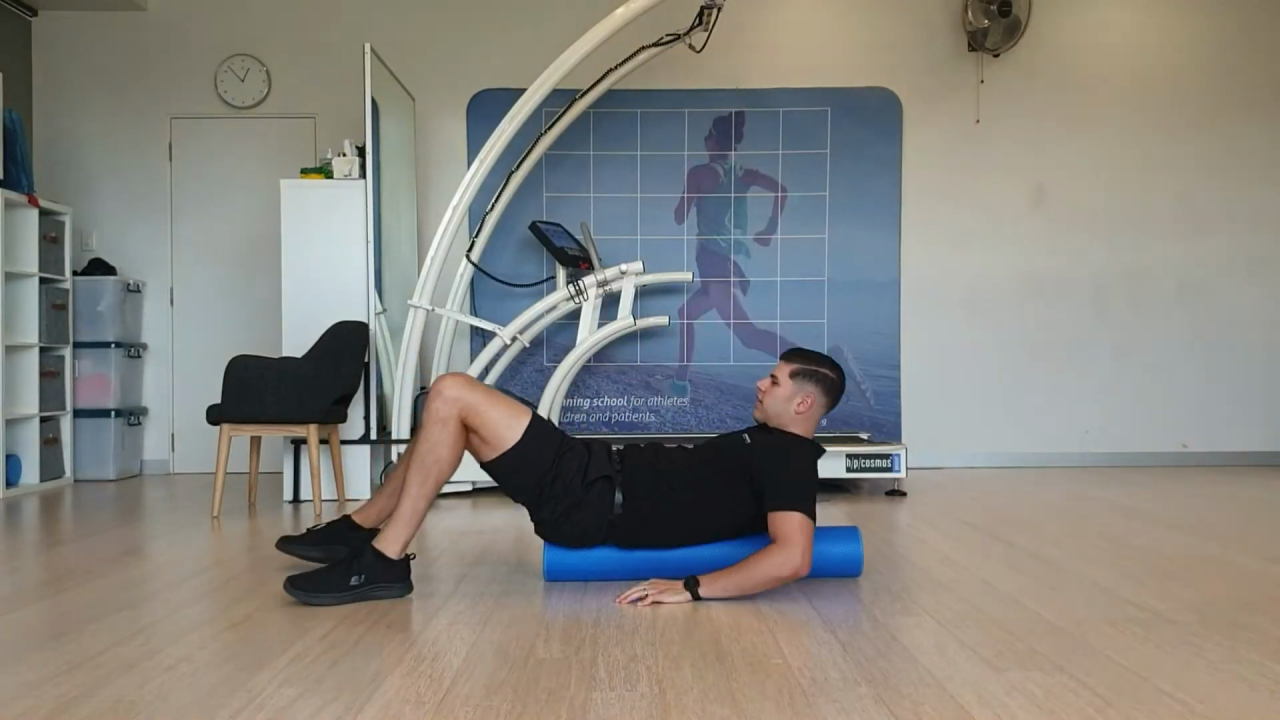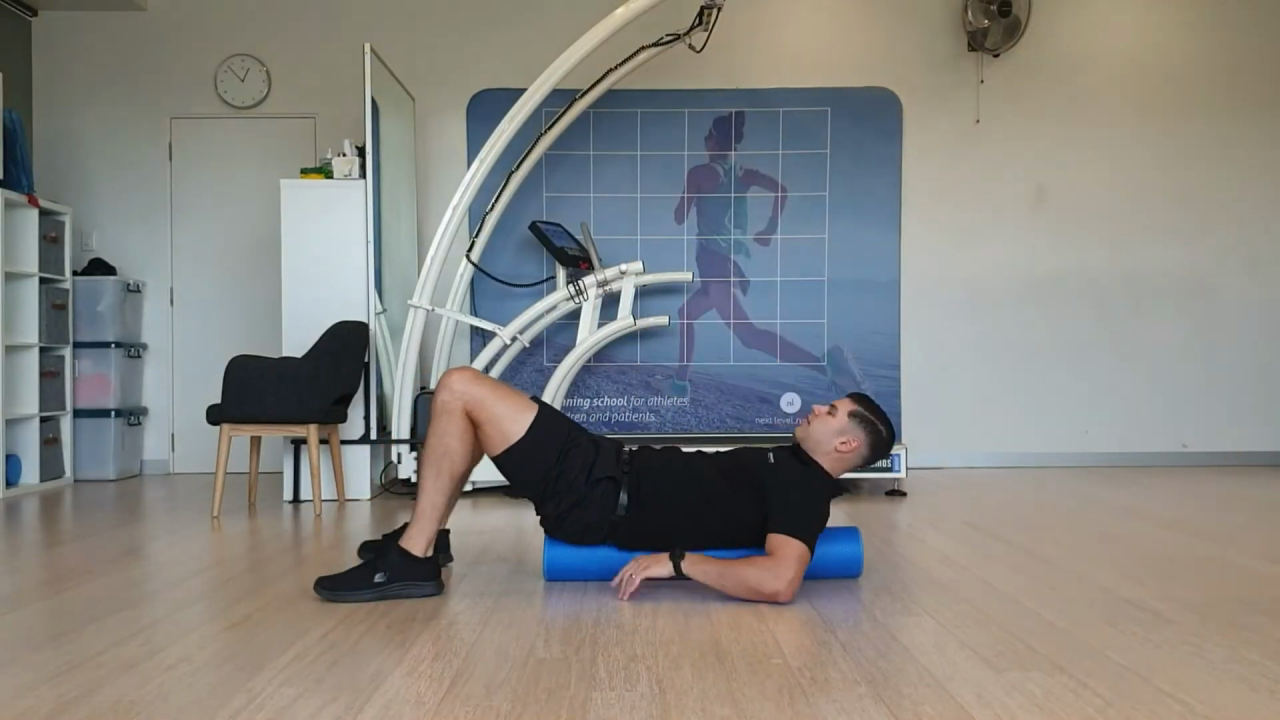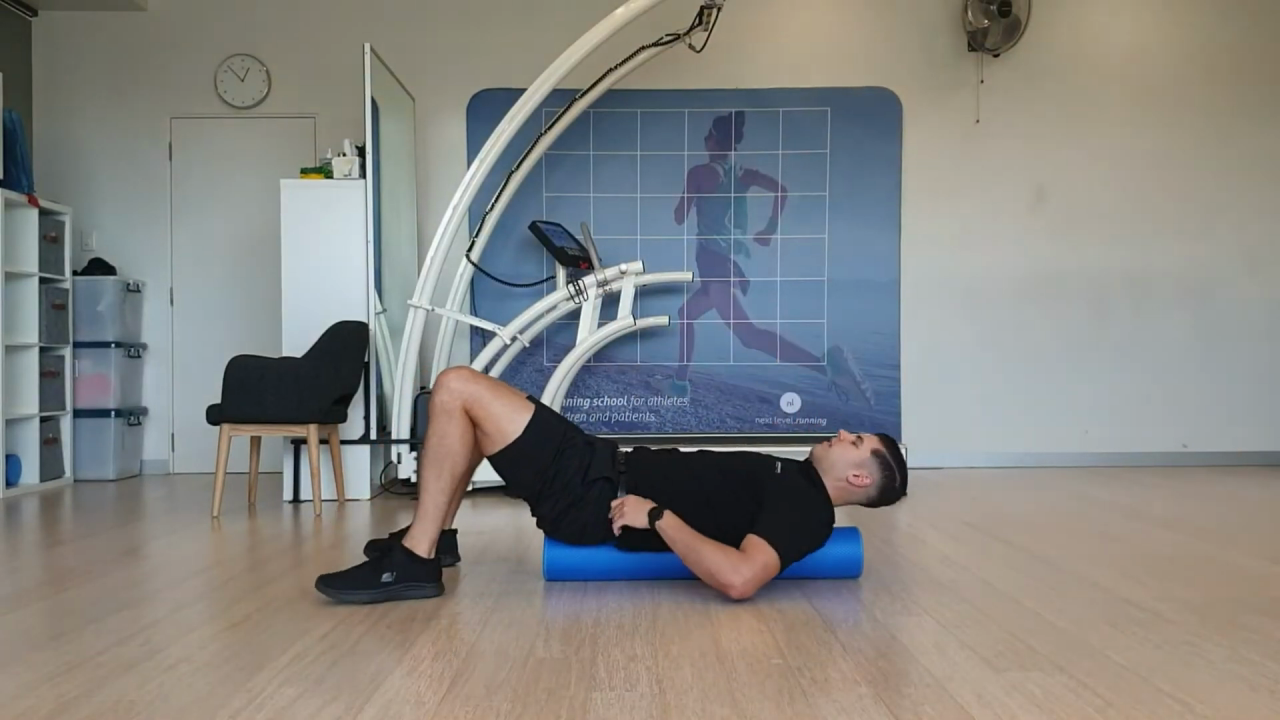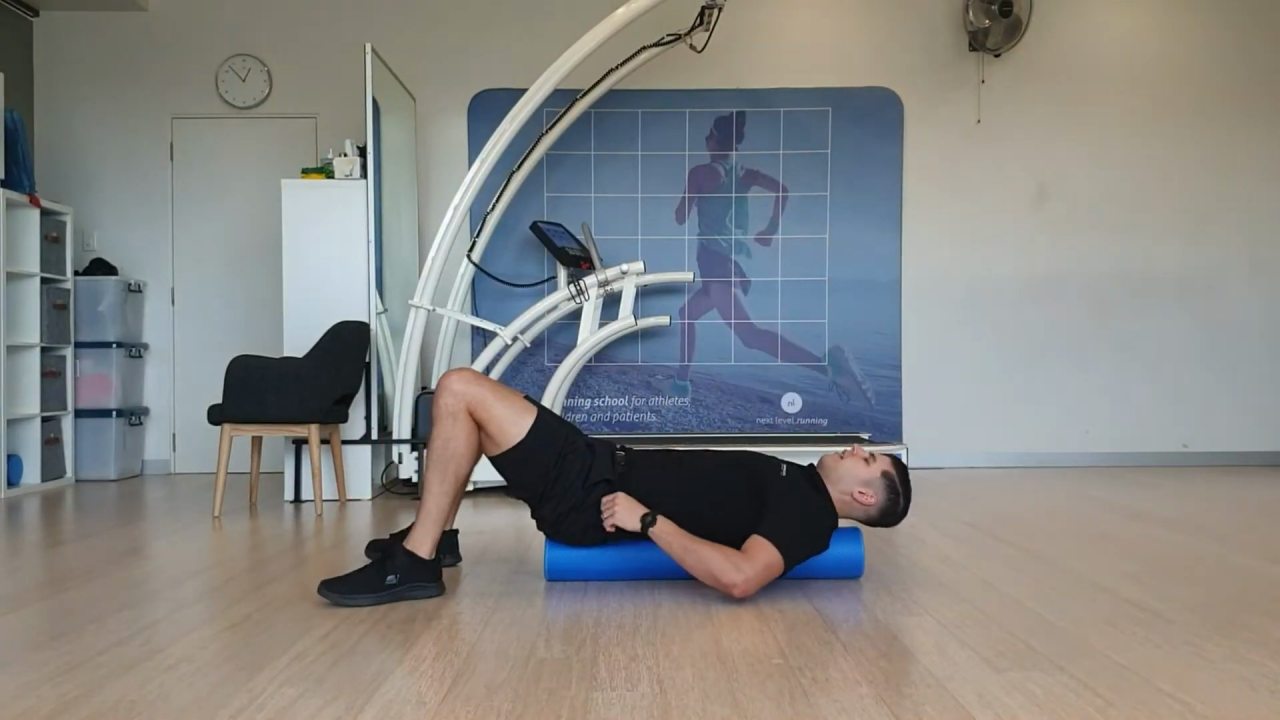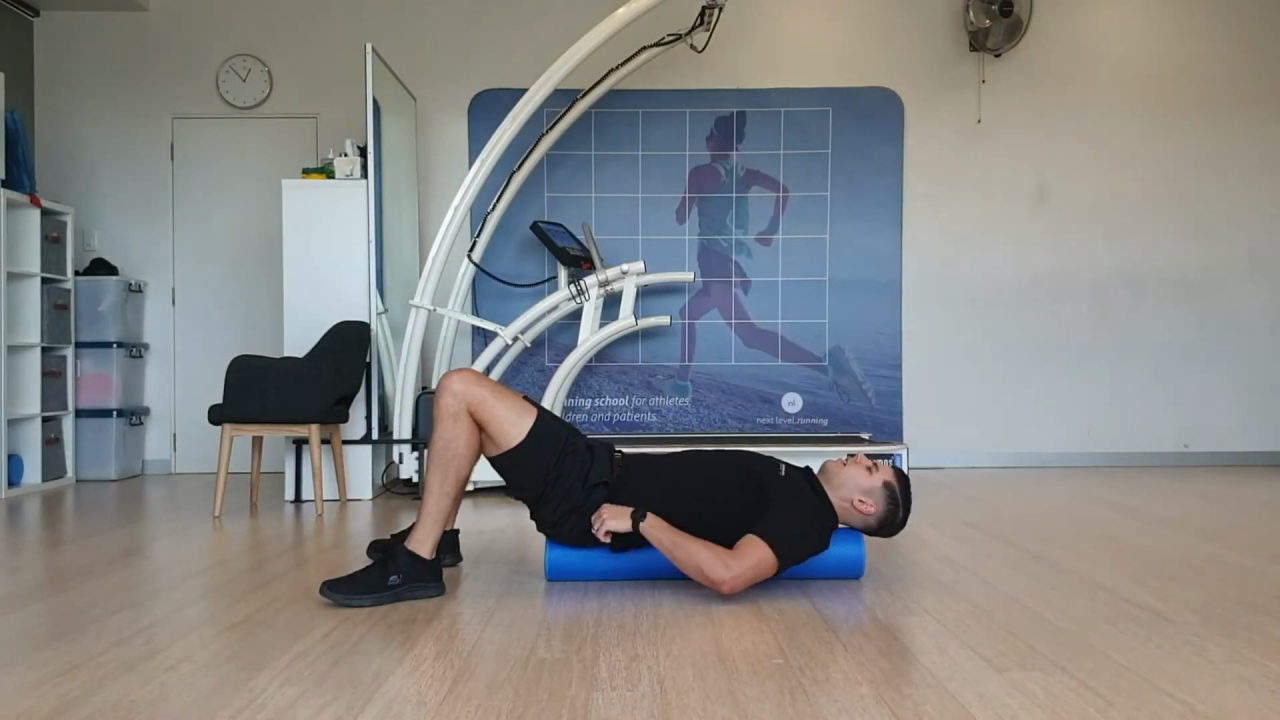
dt=0.3s
person 1, frame 1
left shoulder: (788, 459)
right shoulder: (775, 447)
left elbow: (792, 557)
right elbow: (725, 507)
left wrist: (690, 589)
left hip: (593, 502)
right hip: (604, 471)
left knee: (451, 395)
right knee: (451, 410)
left ankle: (384, 560)
right ankle: (360, 529)
person 1, frame 2
left shoulder: (804, 494)
right shoulder: (794, 469)
left elbow: (779, 581)
left wrist: (675, 562)
left hip: (597, 501)
right hip: (613, 470)
left knee: (458, 389)
right knee: (467, 393)
left ankle: (411, 559)
right ankle: (427, 535)
person 1, frame 3
left shoulder: (801, 510)
right shoulder: (795, 483)
left elbow: (738, 578)
left wrist: (656, 516)
left hip: (596, 500)
right hip: (611, 469)
left knee: (456, 388)
right knee: (465, 397)
left ankle: (414, 562)
right ankle: (433, 535)
person 1, frame 4
left shoulder: (806, 516)
right shoulder: (798, 484)
left elbow: (738, 578)
left wrist: (647, 520)
left hip: (591, 500)
right hip: (608, 470)
left knee: (459, 390)
right knee: (467, 393)
left ankle: (415, 563)
right ankle: (434, 535)
person 1, frame 5
left shoulder: (805, 519)
right shoulder: (797, 489)
left elbow: (727, 573)
left wrist: (638, 519)
left hip: (589, 501)
right hip: (606, 470)
left knee: (460, 390)
right knee: (466, 395)
left ankle: (415, 563)
right ankle: (435, 536)
person 2, frame 1
left shoulder: (700, 172)
right shoulder: (742, 173)
left elbow: (679, 218)
right elbow: (781, 190)
left wrist: (690, 196)
right wrist: (767, 231)
left hip: (714, 261)
right hip: (733, 263)
left knee: (748, 333)
right knee: (686, 314)
right ankle: (680, 382)
person 2, frame 2
left shoulder: (699, 173)
right shoulder: (744, 173)
left elbow: (680, 218)
right elbow: (780, 190)
left wrist: (689, 194)
right wrist: (770, 229)
left hip: (715, 261)
right hip: (734, 260)
left knee: (748, 334)
right knee: (687, 314)
left ankle: (825, 365)
right ankle: (680, 381)
person 2, frame 3
left shoulder: (700, 173)
right shoulder: (744, 174)
left elbow: (680, 218)
right elbow: (781, 190)
left wrist: (687, 195)
right wrist: (770, 229)
left hip: (714, 260)
right hip: (734, 261)
left knee: (749, 334)
right knee: (686, 314)
left ankle: (825, 365)
right ankle: (681, 381)
person 2, frame 4
left shoulder: (701, 173)
right shoulder: (745, 173)
left elbow: (681, 218)
right elbow: (782, 190)
left wrist: (690, 196)
right wrist: (771, 230)
left hip: (715, 261)
right hip: (736, 261)
left knee: (749, 334)
right knee: (688, 314)
left ankle: (827, 366)
right ankle: (681, 382)
person 2, frame 5
left shoulder: (701, 173)
right shoulder: (746, 174)
left elbow: (681, 218)
right elbow: (782, 190)
left wrist: (690, 196)
right wrist: (771, 230)
left hip: (715, 261)
right hip: (736, 261)
left knee: (750, 334)
right knee: (688, 314)
left ankle: (827, 365)
right ankle: (681, 382)
